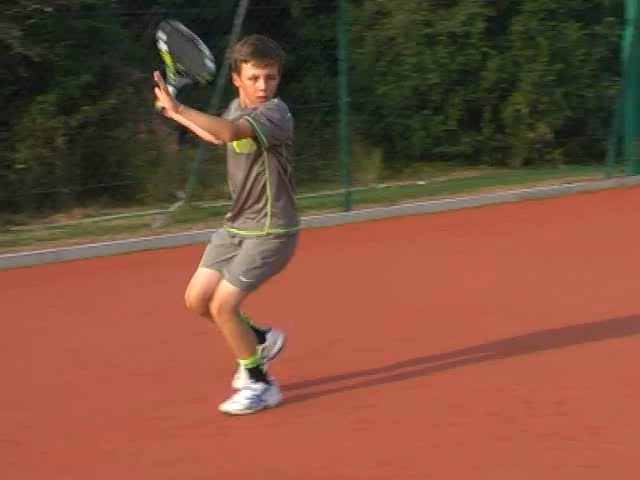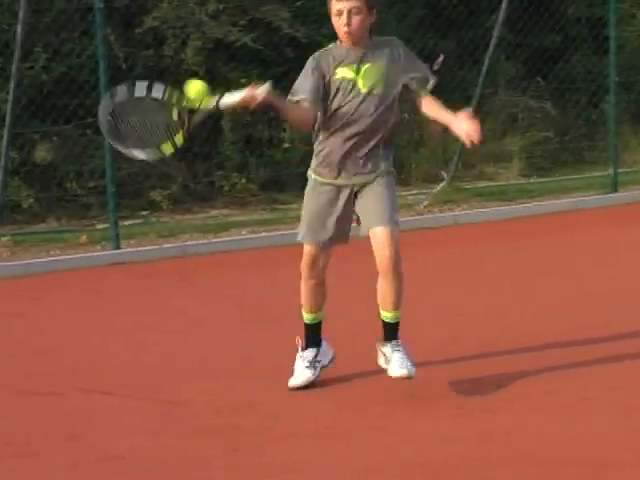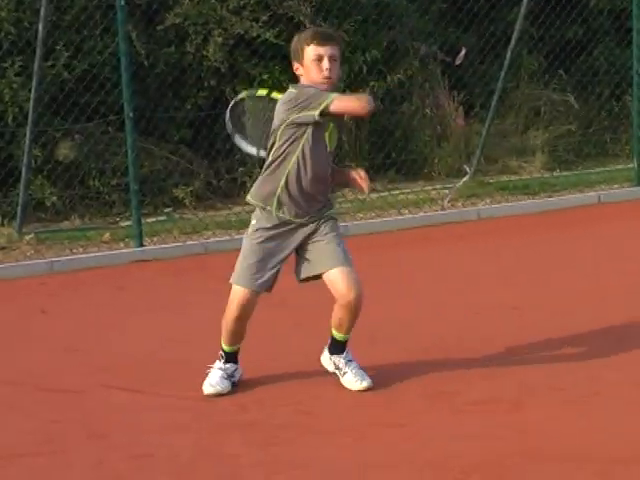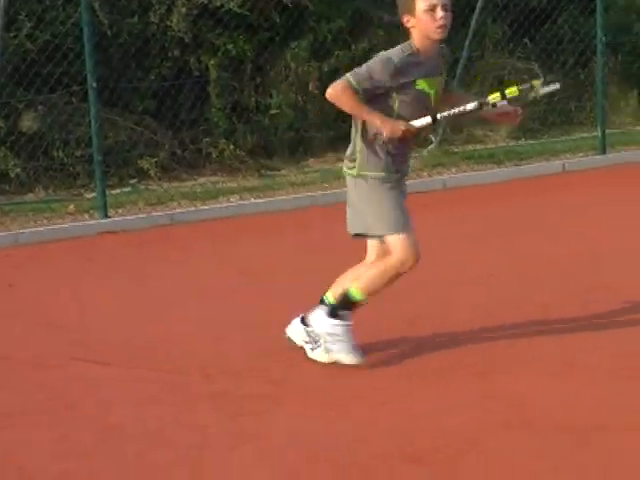
dt=0.4s
person 1, frame 1
left shoulder: (276, 113)
right shoulder: (238, 106)
left elbow: (224, 130)
left wrist: (176, 109)
left hip: (273, 232)
right hip: (239, 225)
left knee: (223, 305)
right knee: (195, 300)
left ankle: (259, 383)
right ankle: (263, 340)
person 1, frame 2
left shoulder: (392, 51)
right shoulder: (320, 63)
left elbow: (423, 97)
right elbow: (304, 120)
left wrist: (455, 120)
right wrist: (270, 100)
left hip: (374, 174)
right hip: (326, 176)
left knee: (387, 256)
right knee: (312, 263)
left ankle: (391, 344)
right ankle: (314, 347)
person 1, frame 3
left shoulder: (325, 107)
right shoulder: (298, 97)
right elbow: (362, 105)
left wrist: (350, 174)
right wrist: (364, 97)
left hip: (318, 218)
right hip: (273, 218)
left knee: (350, 295)
right knee: (241, 303)
left ankle: (337, 354)
right ankle: (228, 363)
person 1, frame 4
left shoulder: (437, 60)
right shoulder: (392, 62)
left elbow: (447, 99)
right elbow: (335, 91)
left wrist: (492, 112)
right wrist: (380, 121)
left hip: (393, 172)
right hip: (370, 170)
left knee: (379, 263)
right knee: (405, 257)
left ankle: (309, 324)
right ankle: (331, 315)
